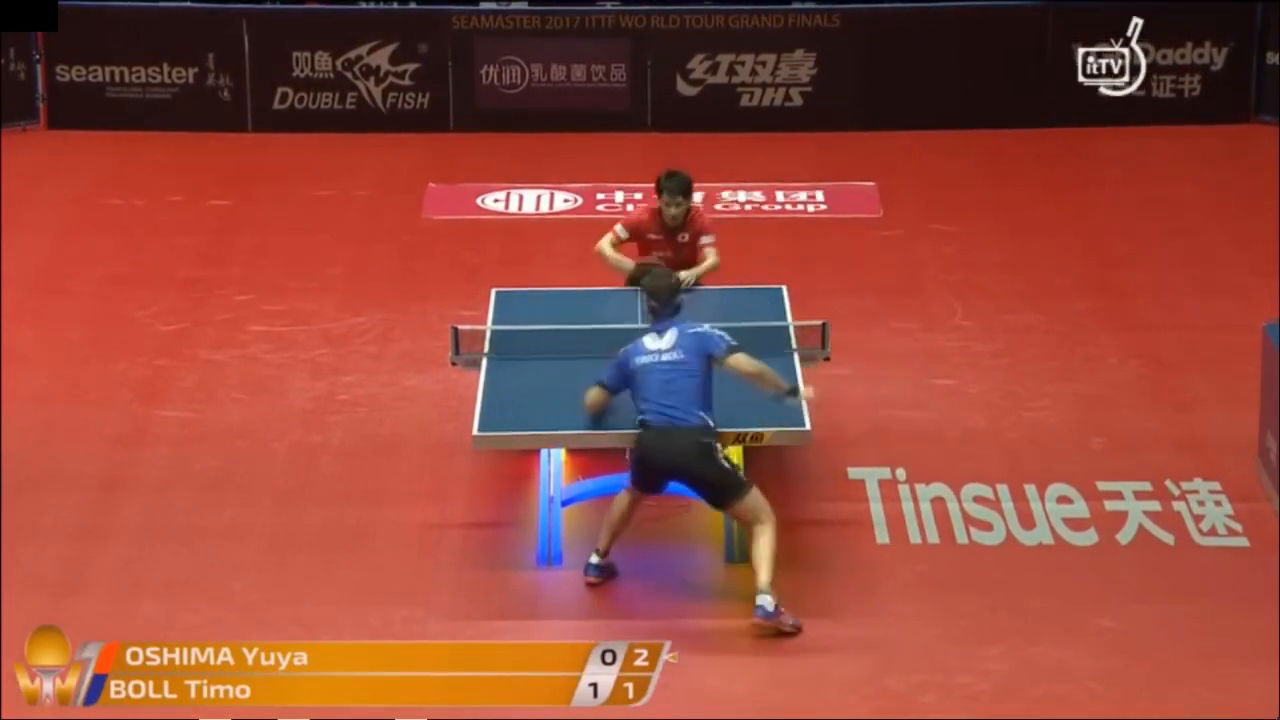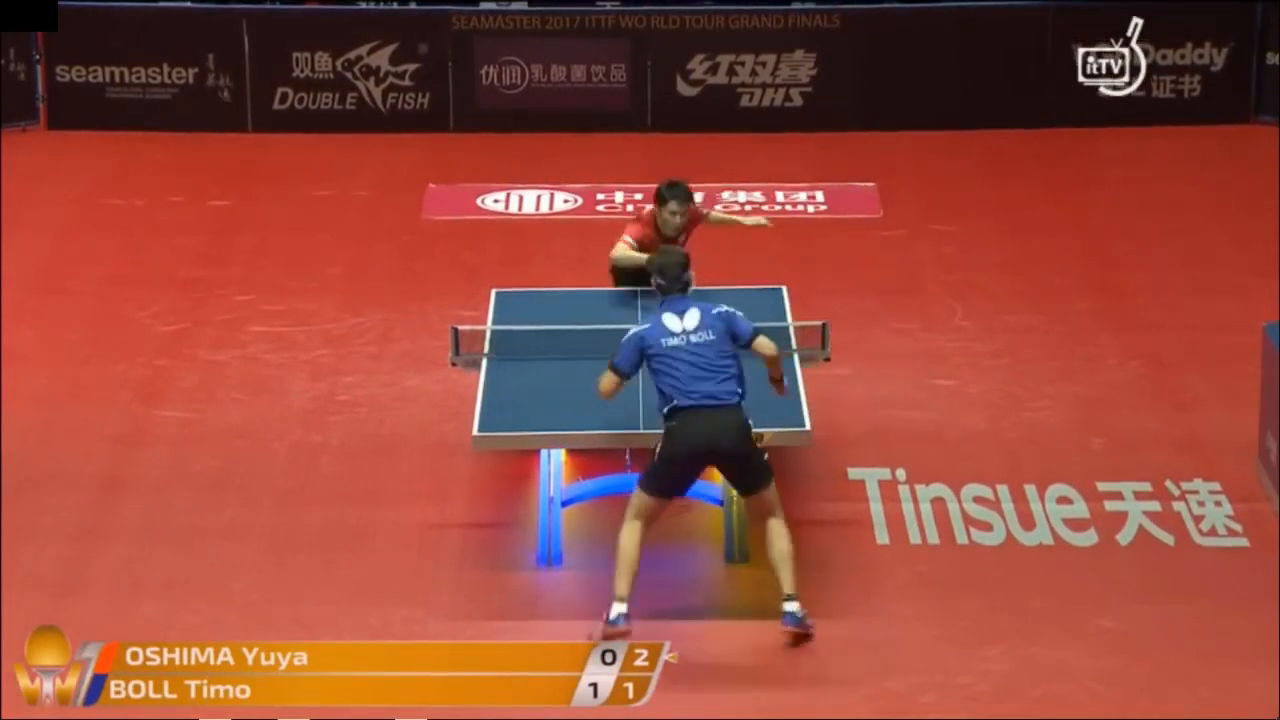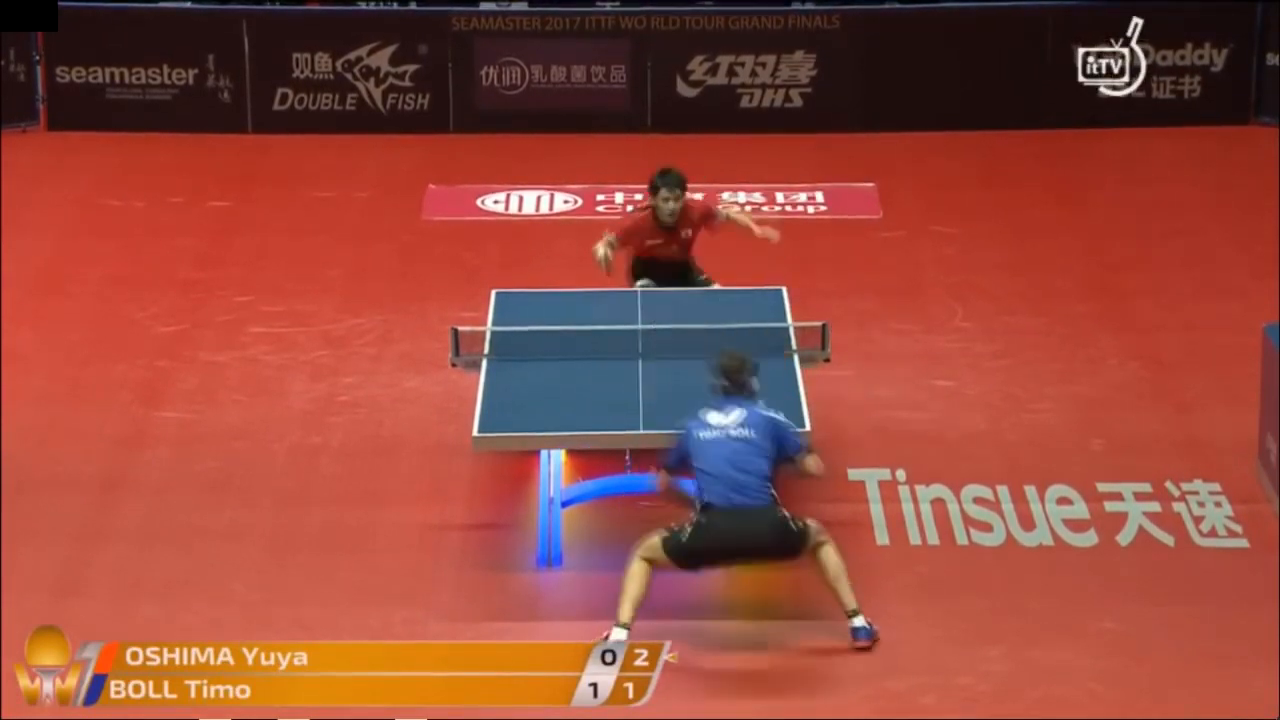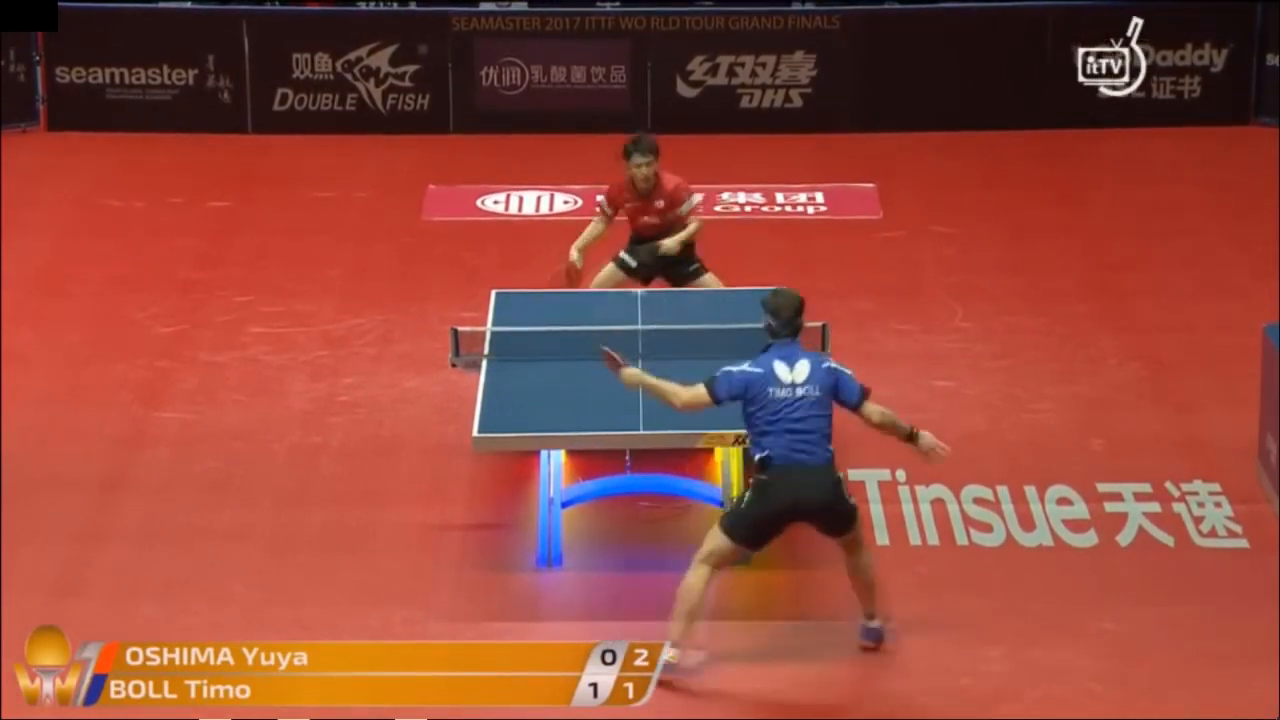
dt=0.4s
person 1, frame 1
left shoulder: (631, 352)
right shoulder: (701, 334)
left elbow: (591, 404)
right elbow: (743, 365)
left wrist: (603, 396)
right wrist: (789, 390)
left hip: (651, 446)
right hip: (696, 444)
left knee: (633, 494)
right knee: (763, 519)
left ankle: (598, 563)
right ankle: (765, 602)
person 1, frame 2
left shoulder: (641, 331)
right shoulder: (721, 315)
left elbow: (606, 390)
right elbow: (769, 352)
left wrist: (612, 372)
right wrist: (777, 379)
left hip: (683, 433)
right hip: (731, 428)
left knee: (635, 517)
right knee: (772, 516)
left ankle: (618, 613)
right ankle: (791, 609)
person 1, frame 3
left shoulder: (694, 425)
right shoulder: (771, 419)
left elbow: (663, 483)
right elbow: (814, 470)
left wrist: (692, 501)
left hip: (714, 531)
right hip: (767, 527)
left knee: (644, 554)
right knee: (820, 538)
left ankle: (620, 634)
right ankle: (858, 624)
person 1, frame 4
left shoulder: (749, 370)
right shoulder: (827, 368)
left elbow: (684, 399)
right elbow: (876, 416)
left wrist: (639, 378)
right wrist: (913, 435)
left hip: (774, 487)
right hip: (823, 485)
left knee: (706, 562)
right knee: (855, 544)
left ankle: (674, 652)
right ankle: (872, 626)
